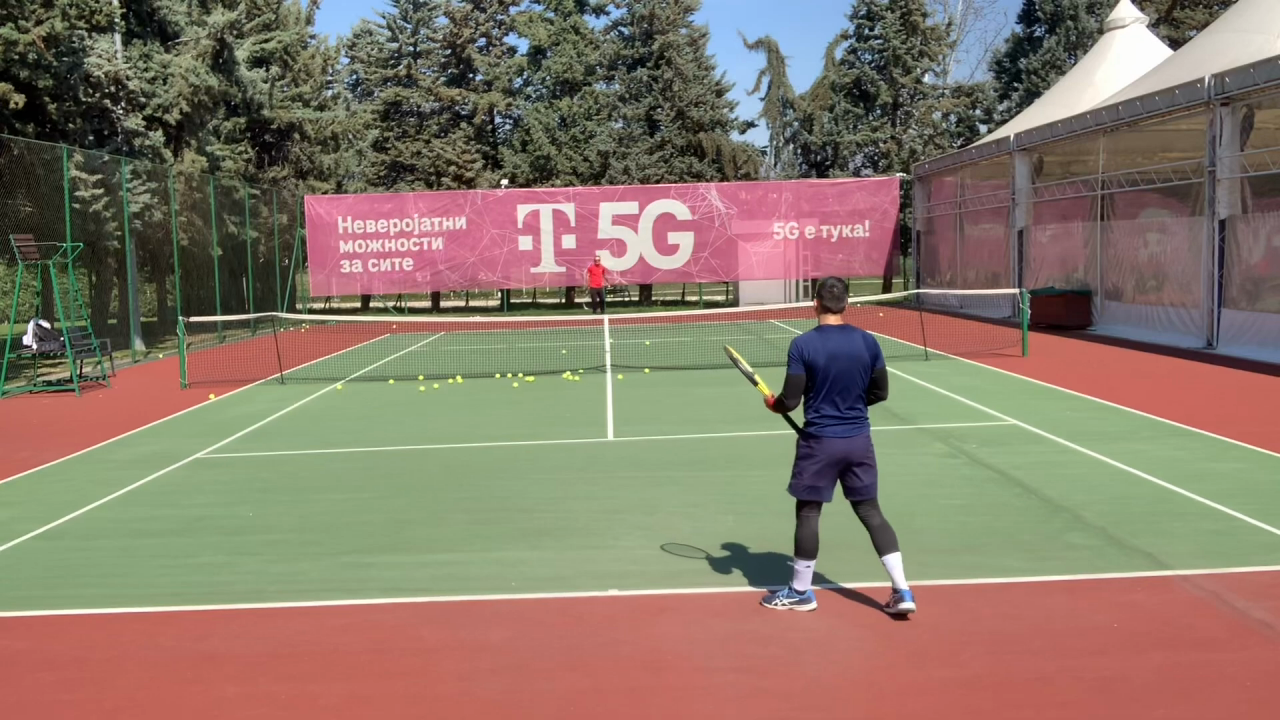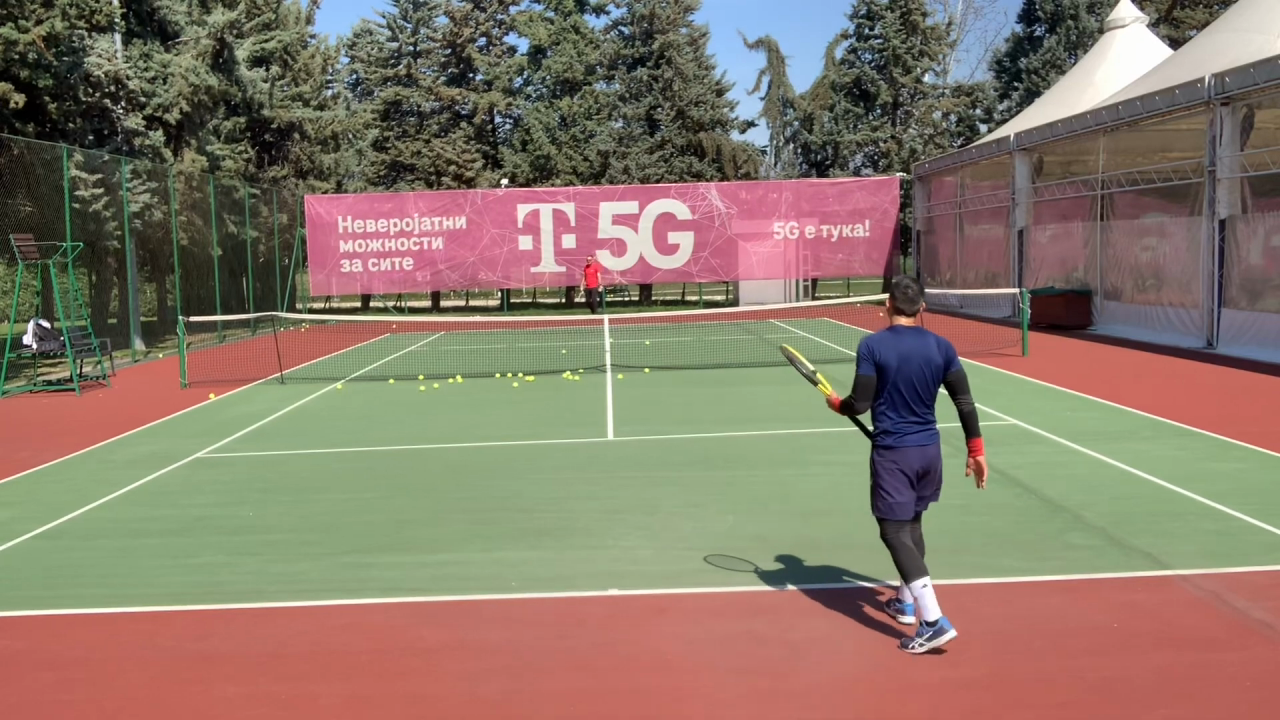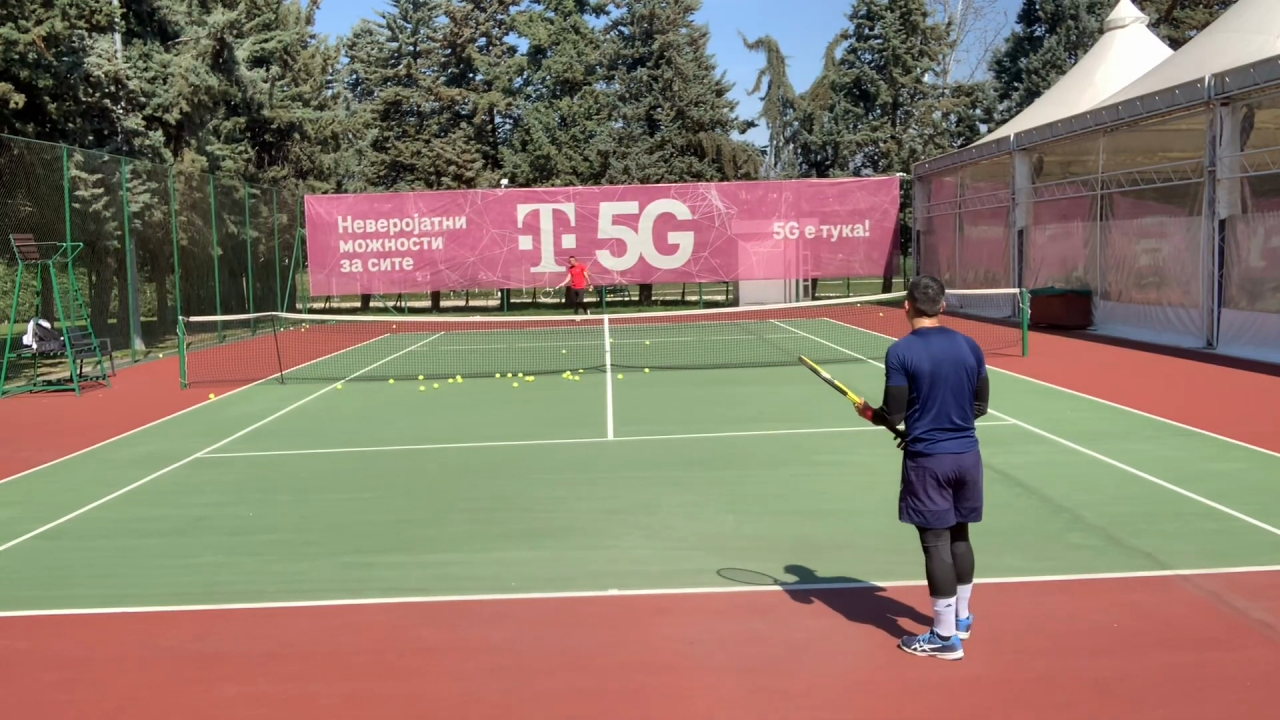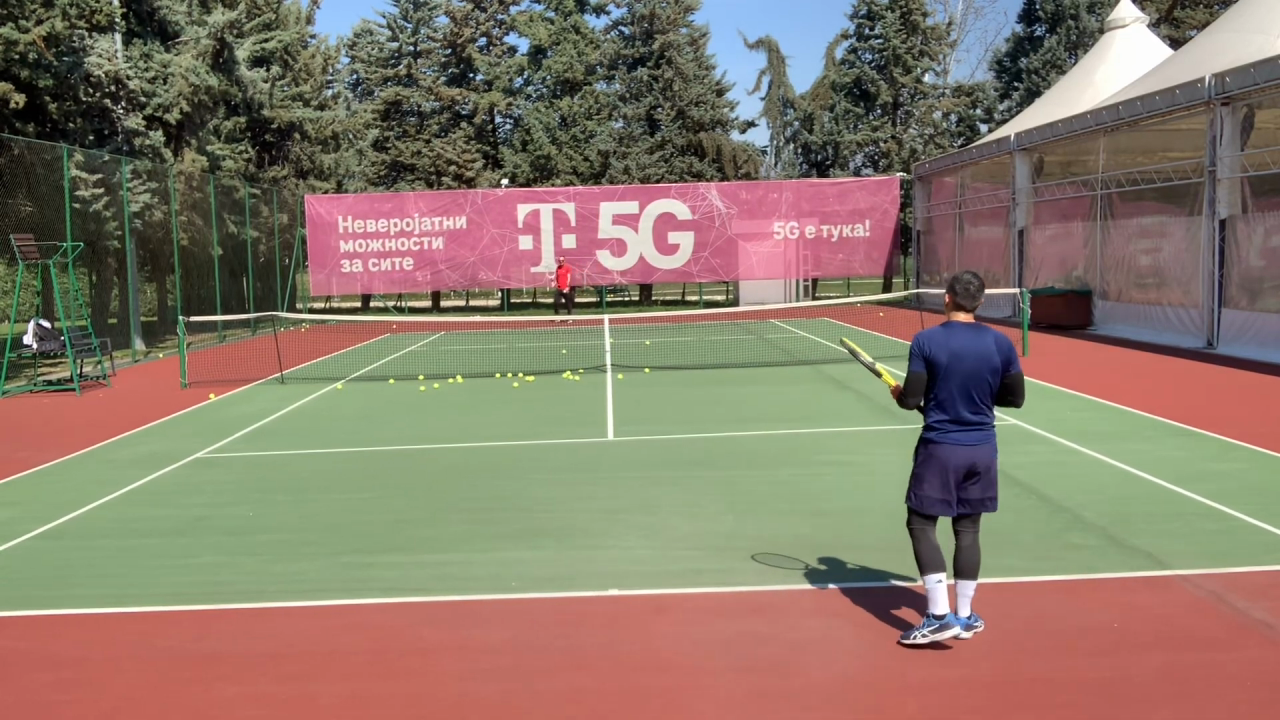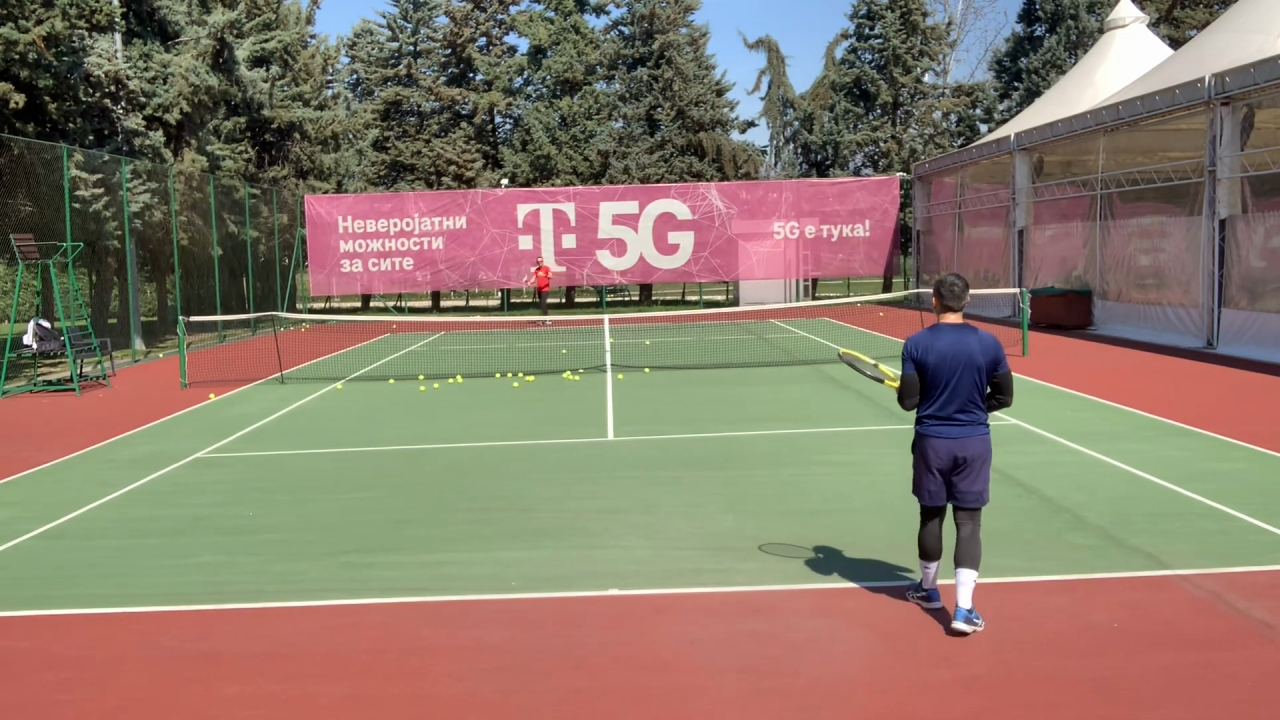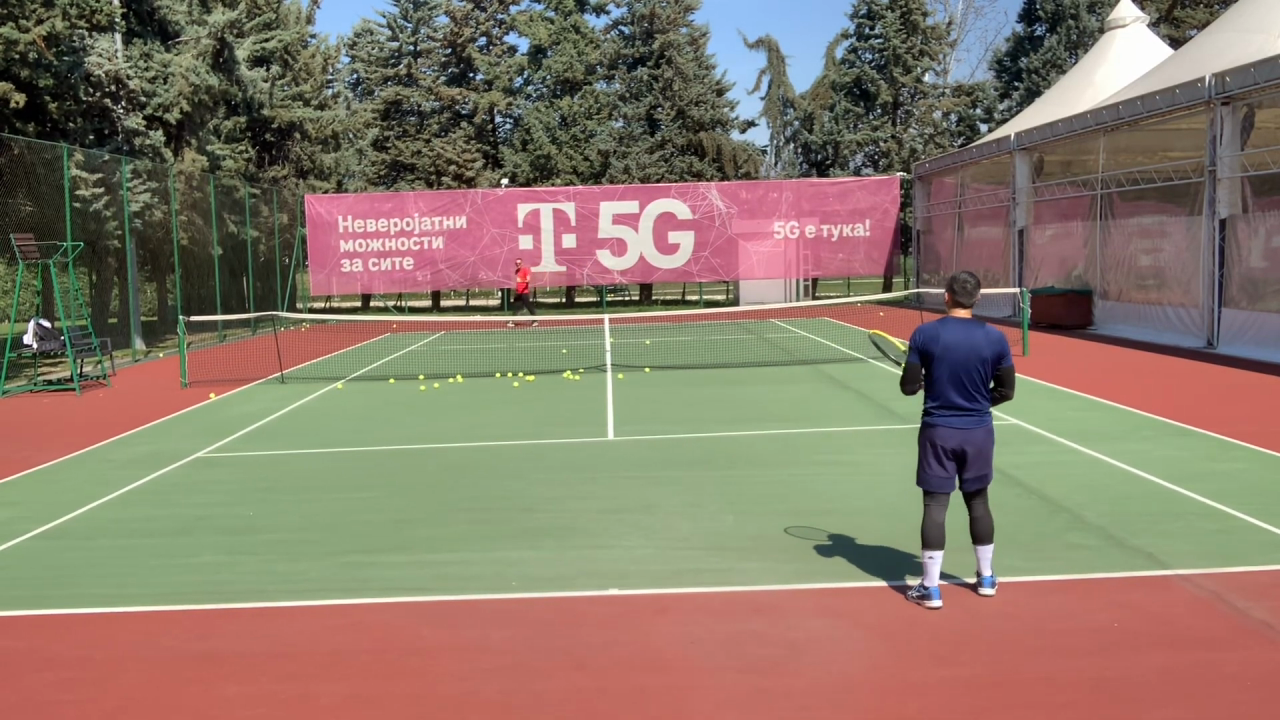
dt=0.7s
person 1, frame 1
left shoulder: (802, 345)
right shoulder: (868, 342)
left elbow: (790, 401)
right elbow: (880, 393)
left wrist: (772, 403)
left hip: (819, 442)
right hip: (859, 440)
left knee: (808, 513)
right knee: (871, 512)
left ankle: (801, 591)
right ankle: (901, 591)
person 1, frame 2
left shoulder: (872, 345)
right shoulder: (942, 346)
left elbow: (858, 404)
right elbow: (965, 403)
left wrist: (836, 404)
right wrist: (976, 450)
left hip: (893, 452)
right hip: (929, 449)
left knee: (895, 532)
right knee: (911, 527)
left ankle: (935, 621)
right ankle: (906, 603)
person 1, frame 3
left shoulder: (901, 352)
right shoulder: (970, 346)
left elbow: (893, 415)
right elbow: (980, 405)
left wrist: (867, 412)
left hip: (927, 459)
right hip: (967, 455)
left knee: (936, 542)
right knee: (959, 536)
left ankle: (945, 636)
right ankle: (962, 617)
person 1, frame 4
left shoulder: (926, 341)
right shoulder: (1001, 344)
left elbow: (910, 400)
right elbow: (1016, 399)
left wrist: (897, 393)
left hip: (940, 448)
right hip: (982, 448)
left knee: (921, 524)
right knee: (968, 530)
left ankle: (940, 615)
right ankle: (964, 616)
person 1, frame 5
left shoulder: (916, 344)
right shoulder: (989, 343)
left elbow: (908, 401)
right elbow: (1004, 397)
left wrist: (900, 392)
left hip: (931, 442)
right hip: (974, 443)
left knee: (930, 516)
right knee: (968, 525)
left ankle: (928, 590)
right ankle: (964, 609)
person 1, frame 6
left shoulder: (924, 334)
right shoulder: (995, 338)
left elbow: (908, 387)
right elbow: (1006, 391)
left hip: (938, 431)
right hip: (978, 432)
left knee: (935, 506)
right knee: (977, 501)
left ankle: (930, 587)
right ankle: (986, 577)
